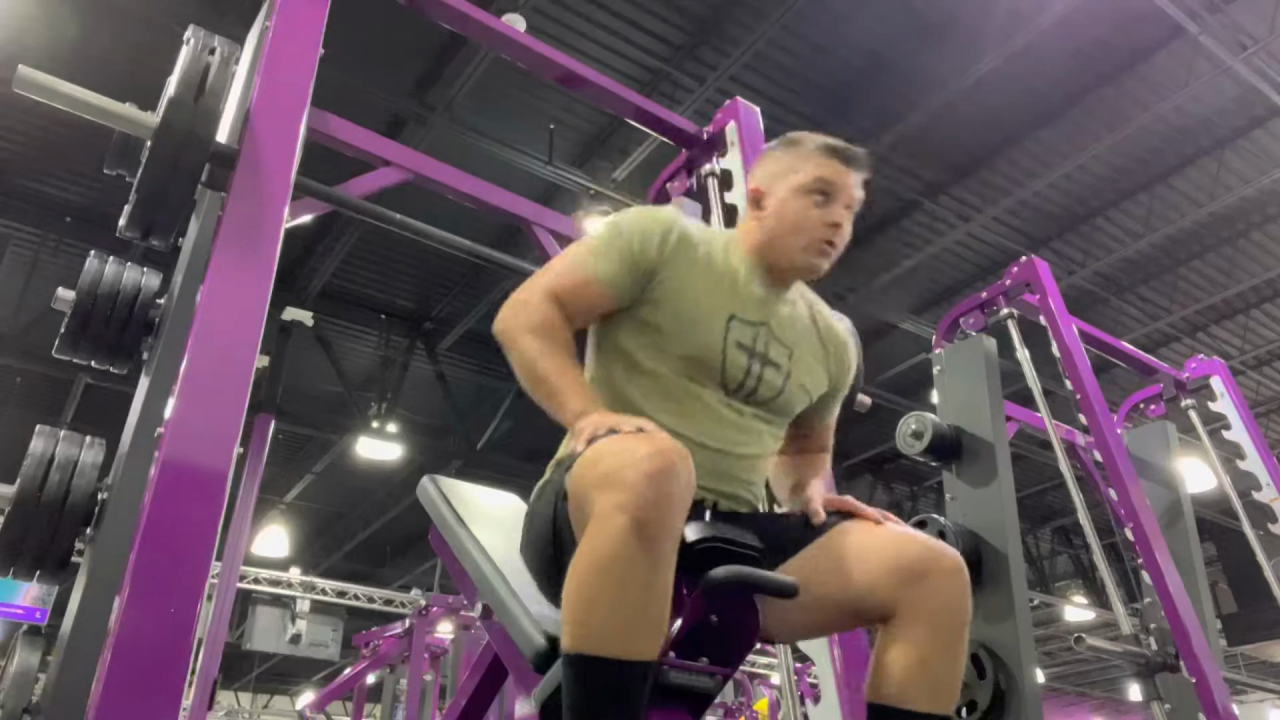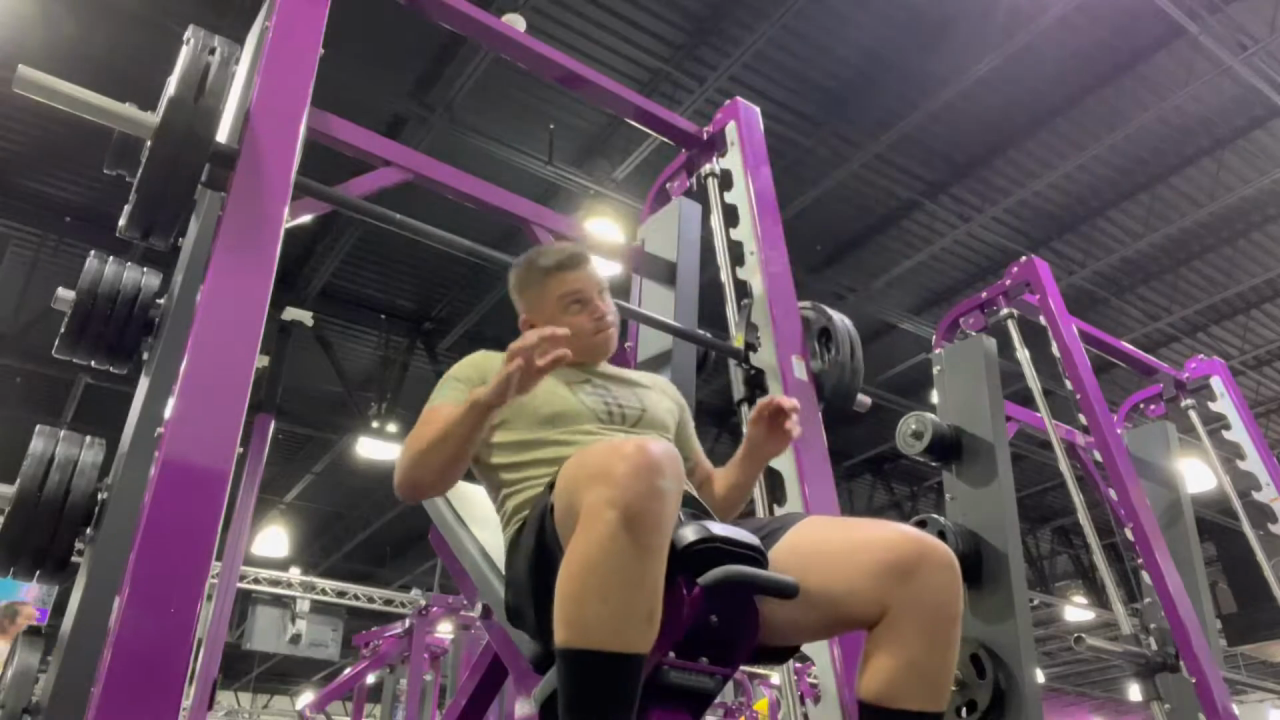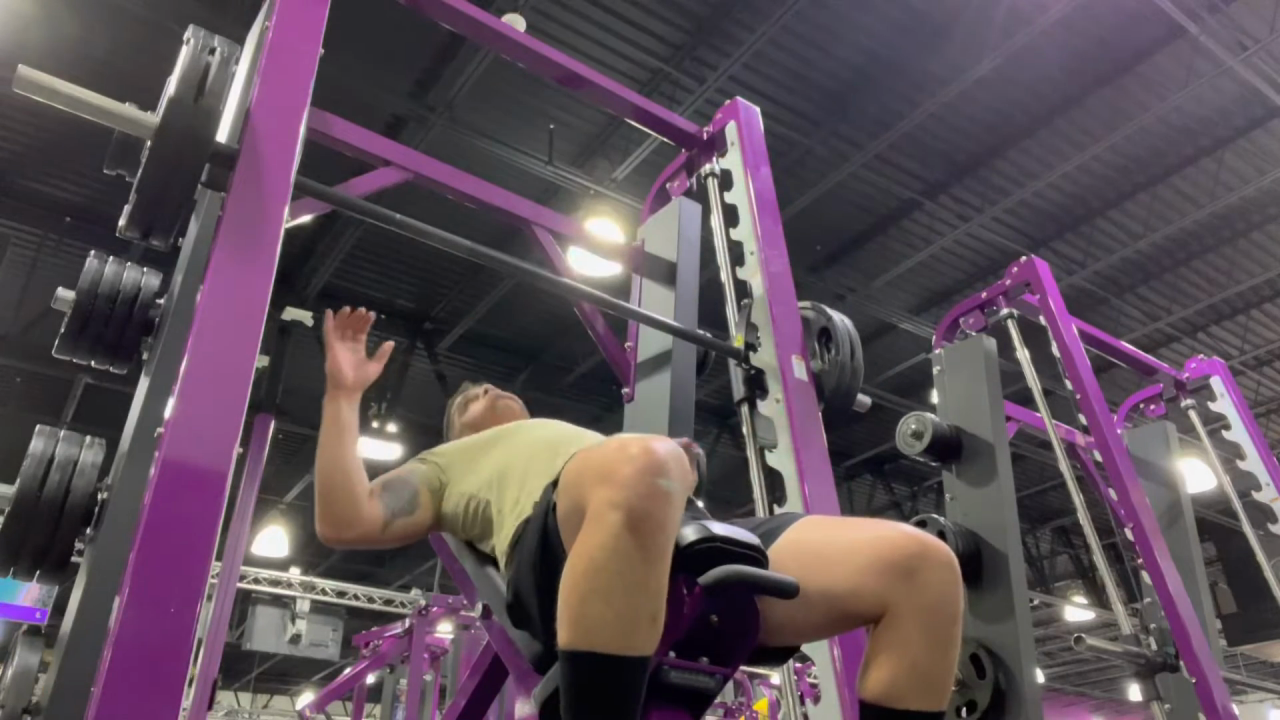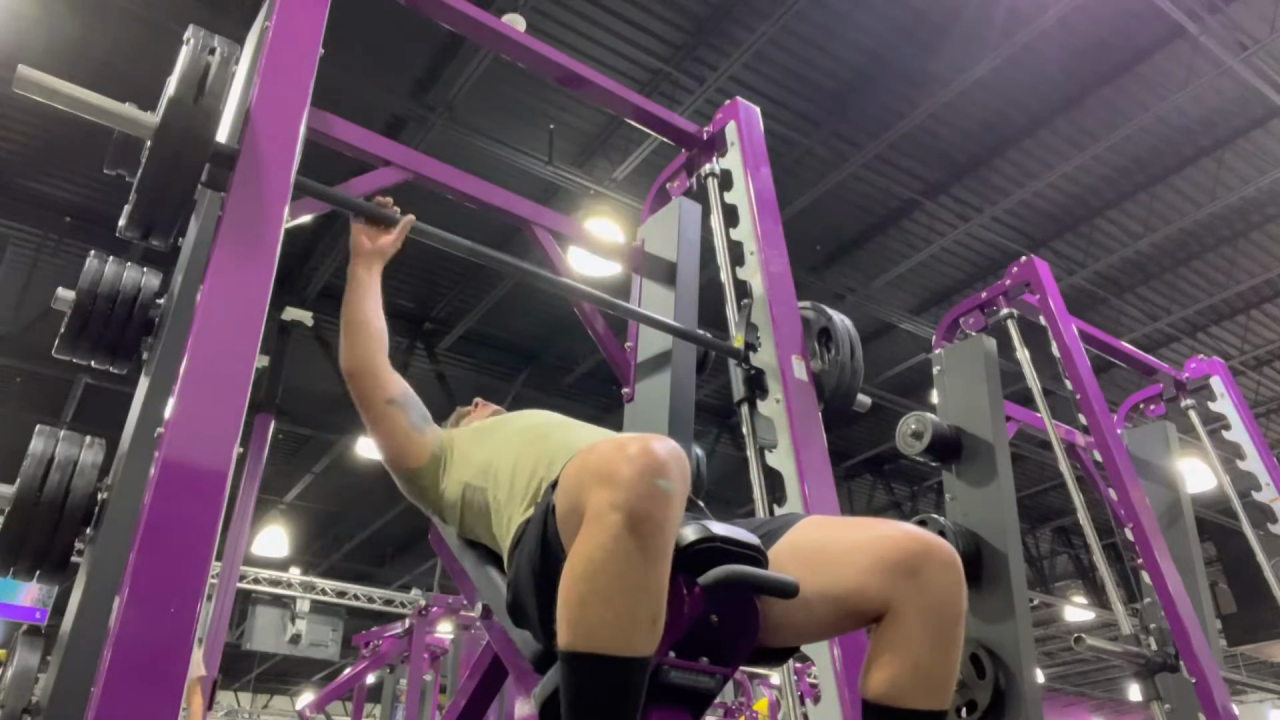
dt=0.7s
person 1, frame 1
left shoulder: (831, 341)
right shoulder: (663, 240)
right elbow: (523, 313)
left wrist: (810, 492)
right wrist: (589, 412)
right hip: (599, 508)
left knee: (936, 573)
right knee: (649, 467)
person 1, frame 2
left shoulder: (657, 391)
right shoulder: (485, 370)
right elbow: (412, 480)
left wrist: (755, 452)
right wrist: (495, 394)
right hip: (567, 551)
left knee: (921, 565)
right knee: (638, 467)
person 1, frame 3
left shoulder: (583, 440)
right shoulder: (448, 467)
right elbow: (342, 522)
left wrist: (678, 482)
right wrist: (343, 392)
right hip: (568, 550)
left knee: (923, 565)
right knee: (642, 464)
person 1, frame 4
right shoulder: (441, 458)
right elbow: (365, 370)
right wrist: (367, 264)
right hip: (561, 551)
left knee: (925, 564)
right knee: (642, 469)
